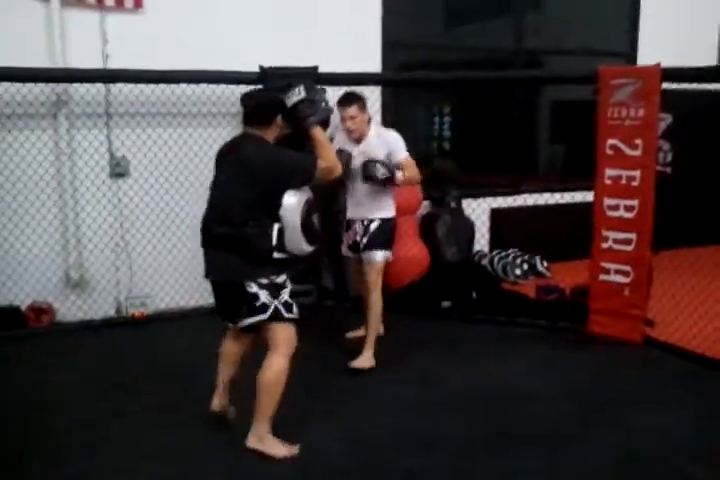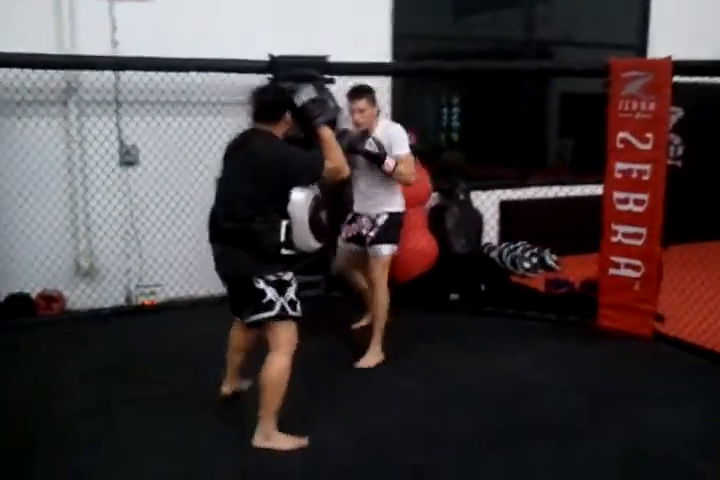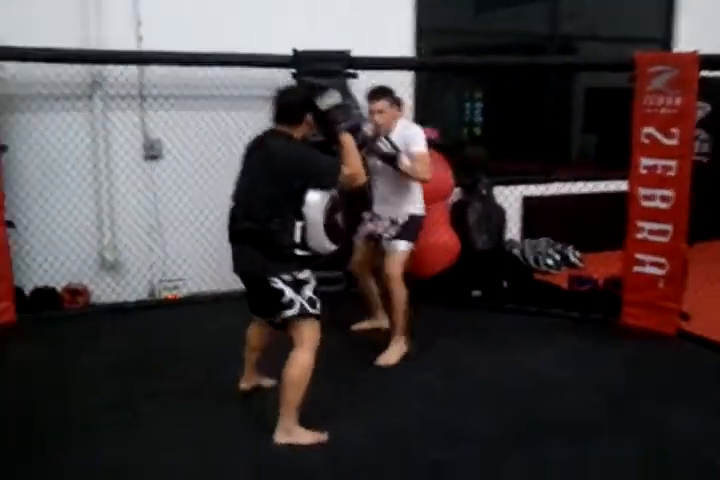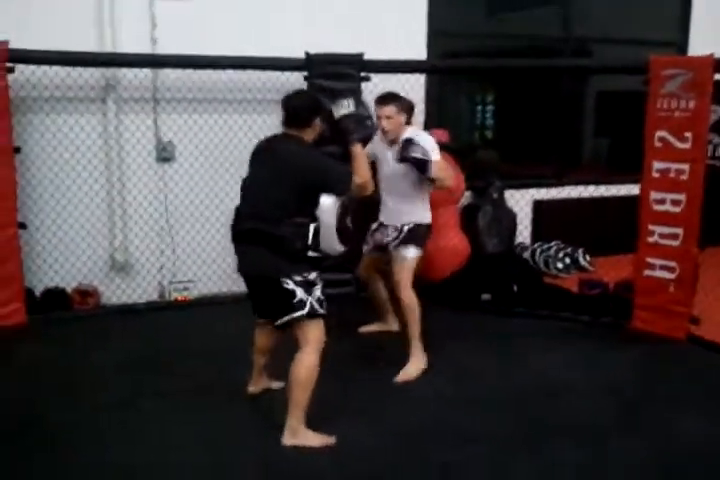
dt=0.1s
person 1, frame 1
left shoulder: (230, 151)
right shoulder: (270, 158)
right elbow: (332, 169)
right wrist: (313, 124)
left hip: (221, 257)
right hip: (255, 264)
left knee: (238, 331)
right knee: (282, 345)
left ankle: (220, 398)
right ankle: (260, 433)
person 1, frame 2
left shoulder: (240, 145)
right shoulder: (279, 154)
right elbow: (338, 169)
right wrist: (322, 123)
left hip: (230, 251)
right hip: (261, 259)
left knee: (245, 318)
right knee: (283, 343)
left ankle: (230, 380)
right ankle: (266, 432)
person 1, frame 3
left shoulder: (260, 145)
right shoulder: (297, 156)
right elbow: (355, 176)
right wrist: (344, 131)
left hip: (248, 250)
right hip: (278, 258)
left knee: (264, 316)
right knee: (307, 340)
left ankle: (249, 376)
right ankle: (287, 427)
person 1, frame 4
left shoulder: (264, 149)
right shoulder: (312, 161)
right elbow: (364, 186)
right wrist: (354, 141)
left hip: (250, 252)
right hip: (283, 259)
left knee: (268, 318)
right knee: (312, 341)
left ankle: (258, 379)
right ankle: (295, 429)
person 2, frame 1
left shoulder: (388, 138)
right shoulder: (340, 140)
left elbow: (414, 176)
left wrist: (391, 175)
left hip: (380, 219)
right hip: (354, 217)
left knee: (372, 282)
right knee: (359, 277)
left ankle: (368, 352)
right ankle: (373, 325)
person 2, frame 2
left shoulder: (394, 132)
right shoulder: (351, 132)
left elbow: (409, 176)
left wrist: (381, 159)
left hip: (387, 213)
right hip: (360, 211)
left knee: (378, 278)
right knee: (344, 264)
left ankle: (376, 347)
right ankle: (372, 312)
person 2, frame 3
left shoulder: (411, 132)
right shoulder: (371, 134)
left elbow: (424, 174)
left wrist: (395, 158)
left hip: (407, 214)
right hip: (380, 213)
left knee: (392, 273)
right knee: (358, 265)
left ankle: (399, 341)
right ankle: (379, 316)
person 2, frame 4
left shoulder: (422, 141)
right shoulder: (377, 140)
left elbow: (447, 181)
left wrist: (423, 163)
left hip: (413, 222)
right hip: (385, 221)
left knee: (401, 281)
right knee: (366, 272)
left ankle: (417, 355)
right ankle: (389, 320)
